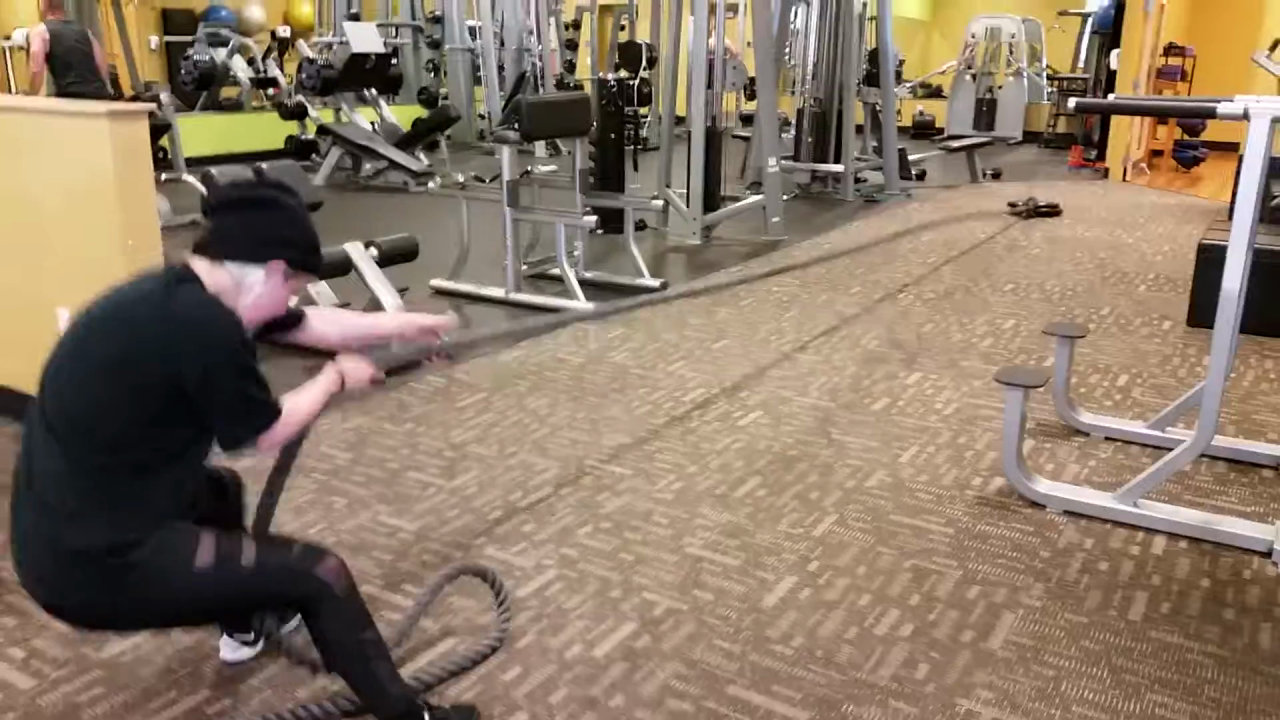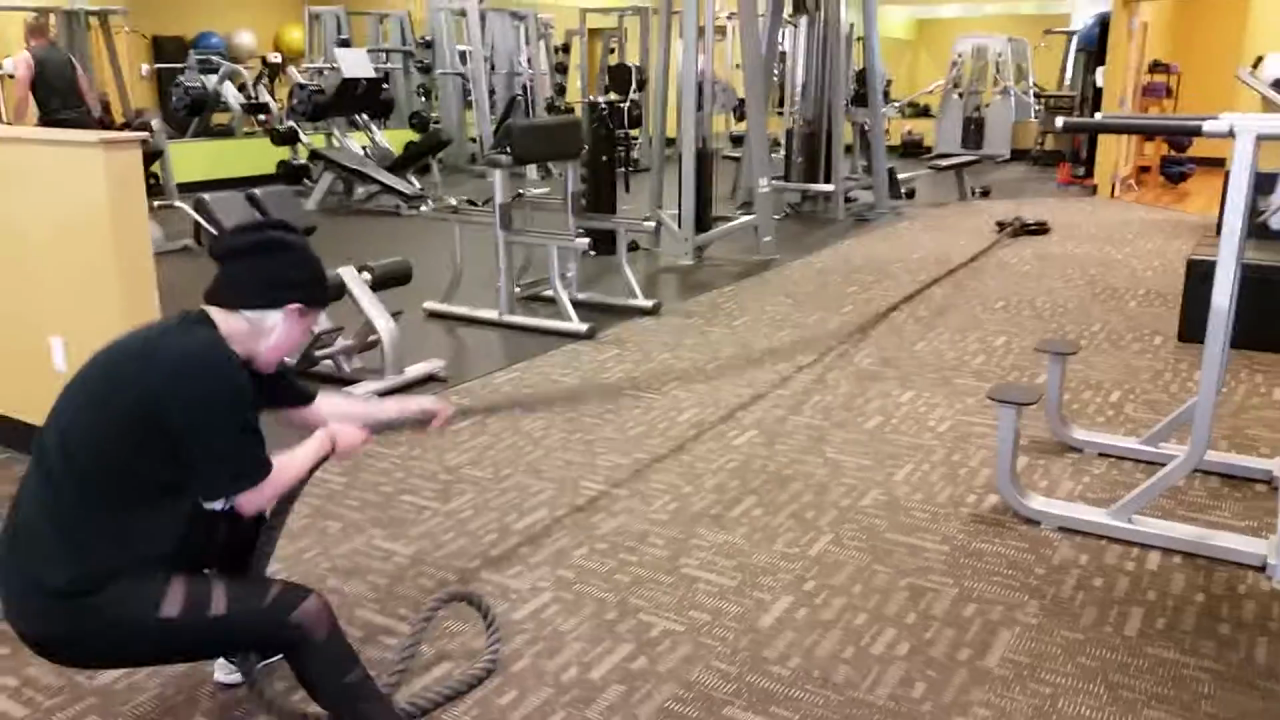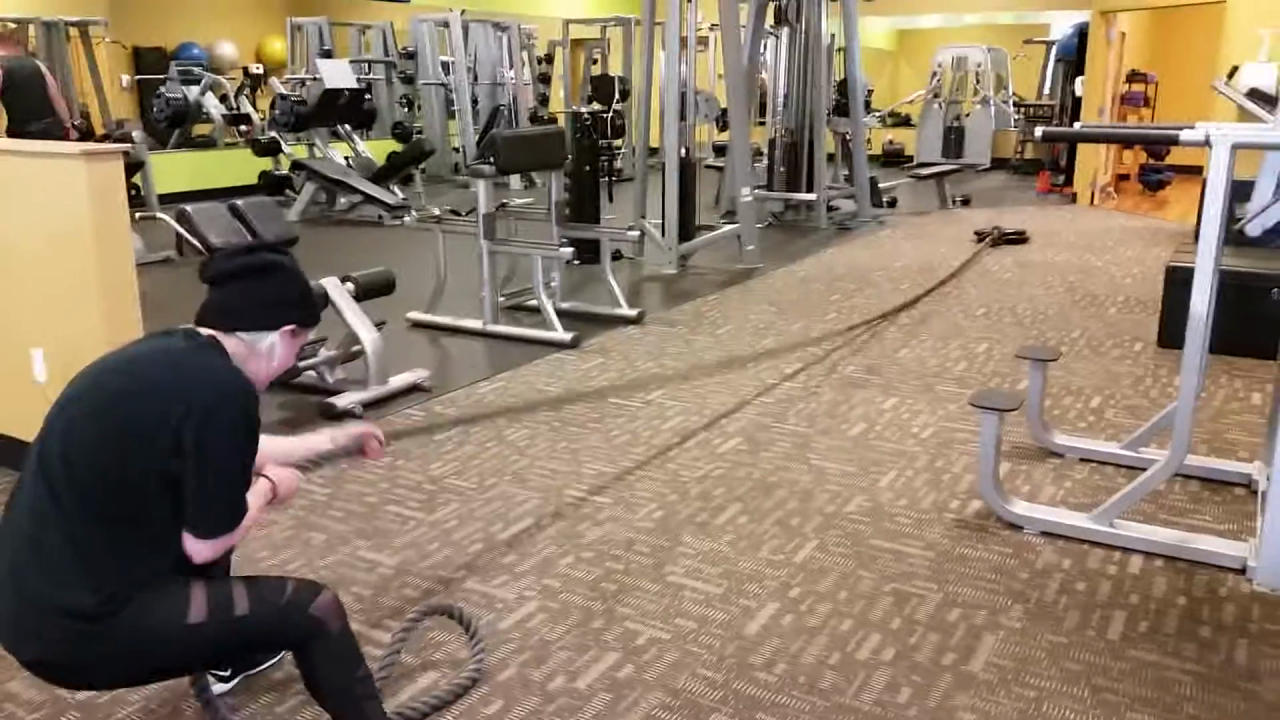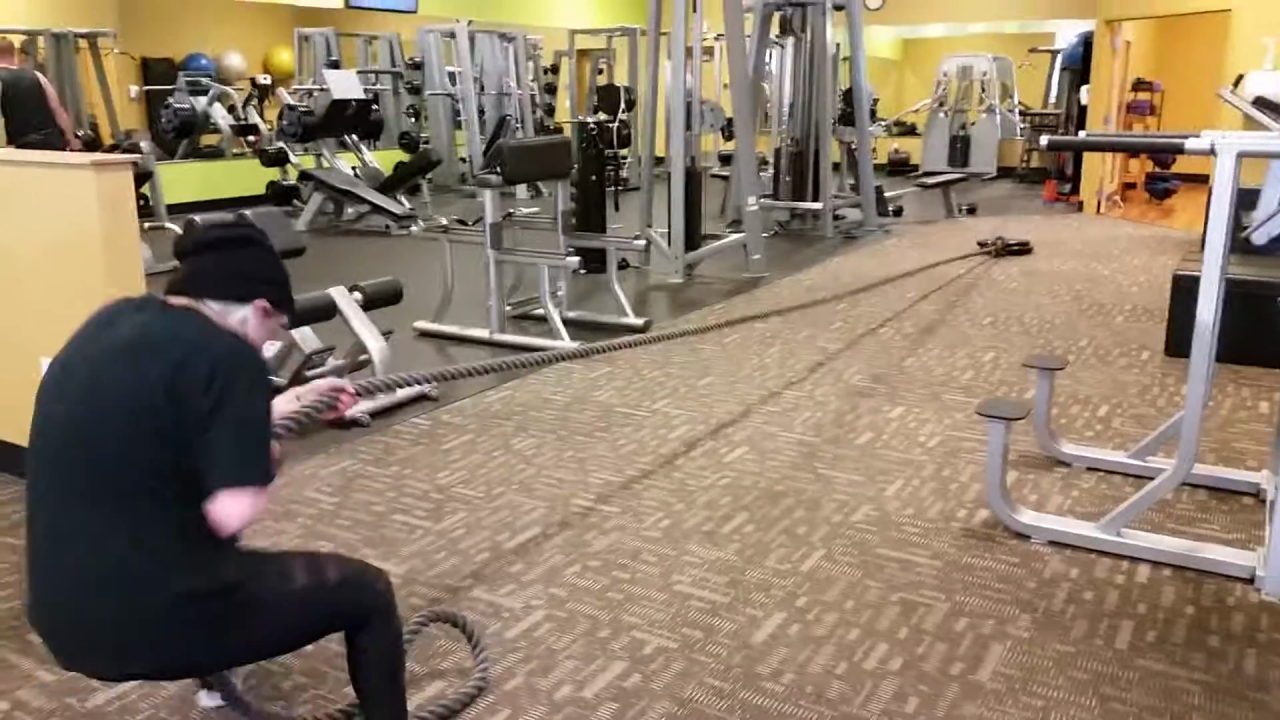
dt=0.2s
person 1, frame 1
left shoulder: (179, 290)
right shoulder: (196, 324)
left elbow: (310, 326)
right elbow: (268, 434)
left wrist: (410, 325)
right wrist: (338, 377)
left hip: (62, 527)
right hip: (94, 561)
left knee: (218, 491)
right knee: (319, 576)
left ankle: (244, 627)
person 1, frame 2
left shoulder: (205, 344)
right shoulder: (202, 369)
left elbow: (309, 407)
right elbow: (256, 494)
left wrist: (406, 406)
right wrist: (328, 441)
left hip: (78, 554)
right hip: (73, 600)
left knee: (234, 520)
right knee: (301, 614)
left ankle: (242, 646)
person 1, frame 3
left shoulder: (174, 353)
right shoulder: (221, 390)
right elbow: (206, 544)
left wrist: (336, 438)
right wrist: (270, 485)
left hip: (43, 584)
right hip: (77, 623)
left knee: (210, 529)
right knee: (312, 612)
left ankle: (229, 659)
person 1, frame 4
left shoulder: (119, 321)
right shoulder: (224, 353)
right elbow: (233, 512)
left wrist: (298, 398)
right wrist: (264, 459)
right hip: (158, 614)
right knee: (367, 592)
